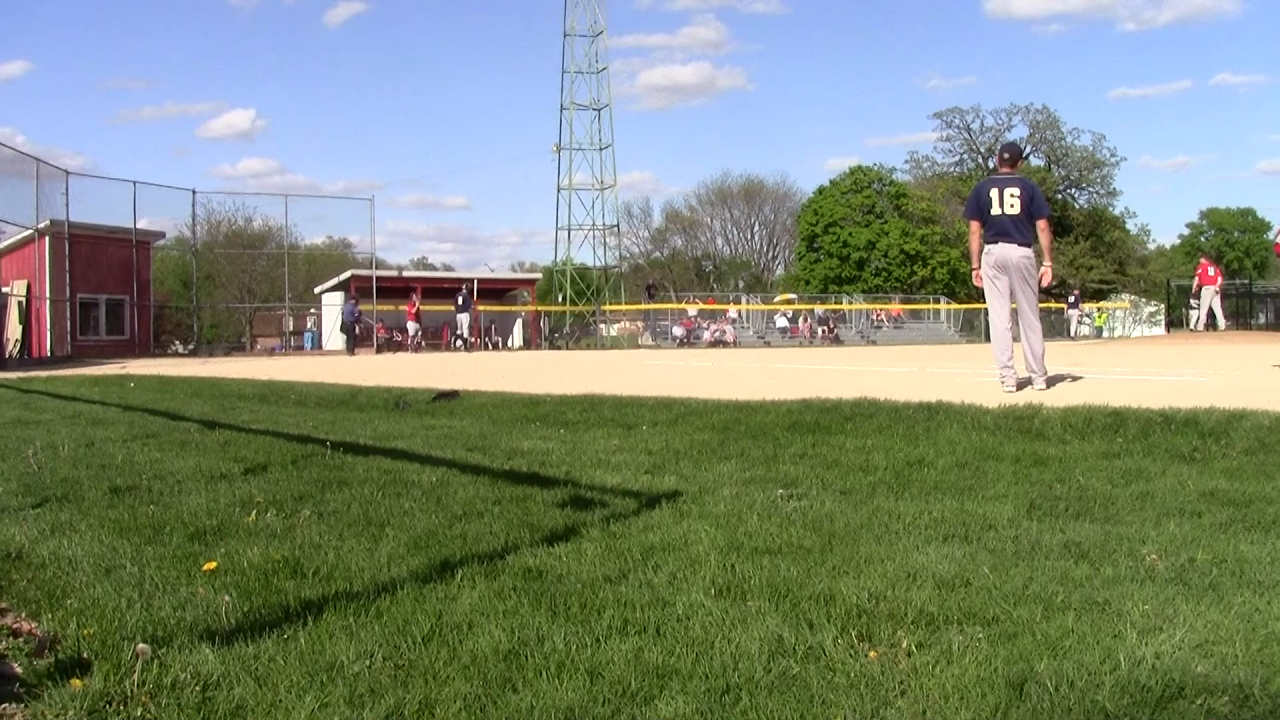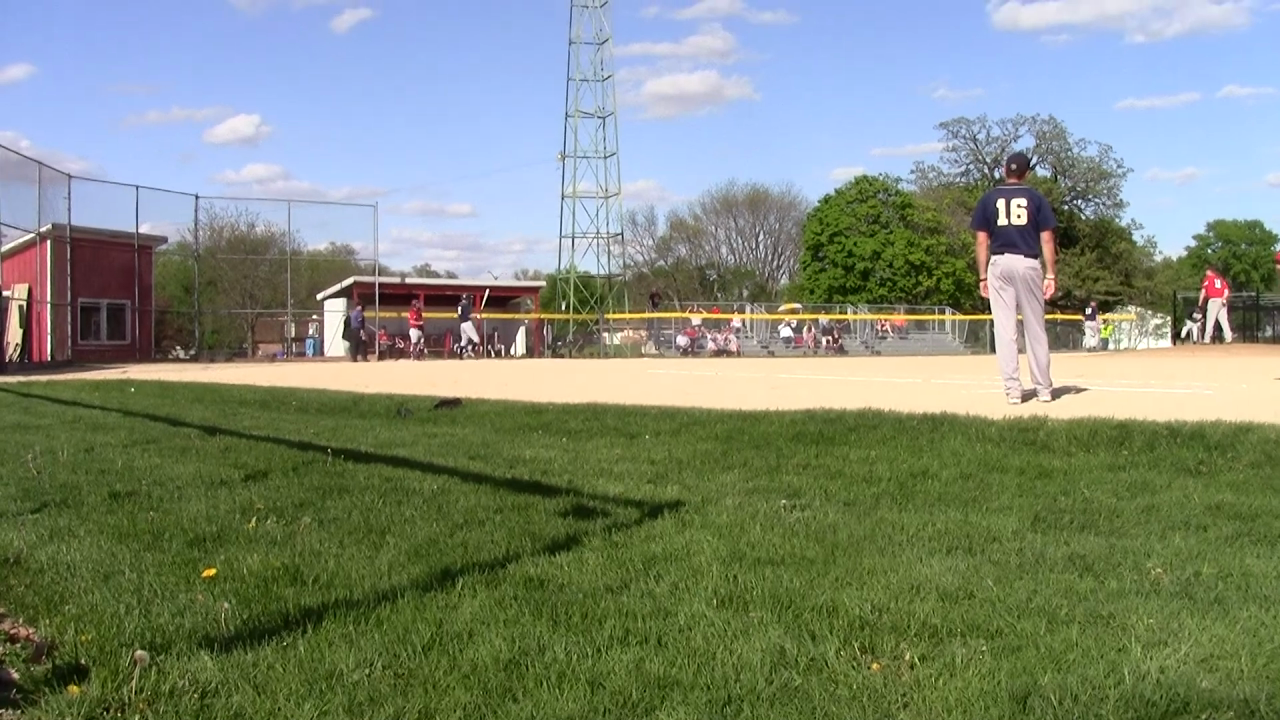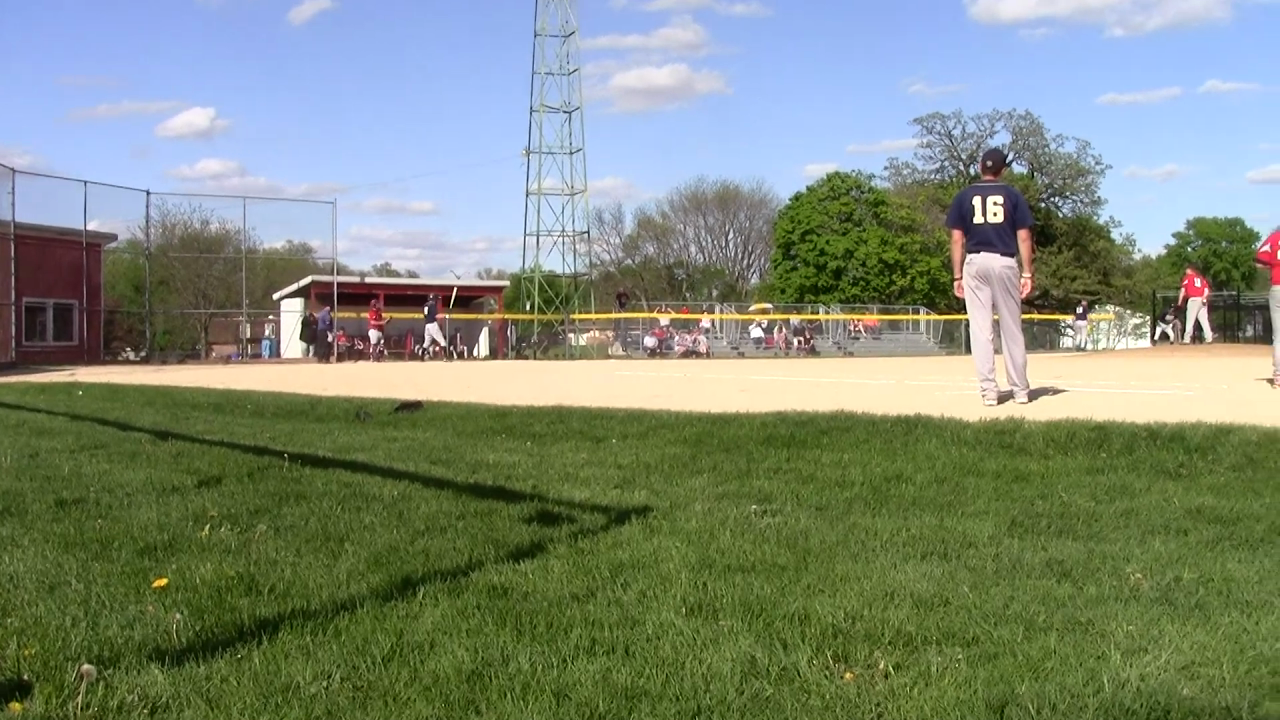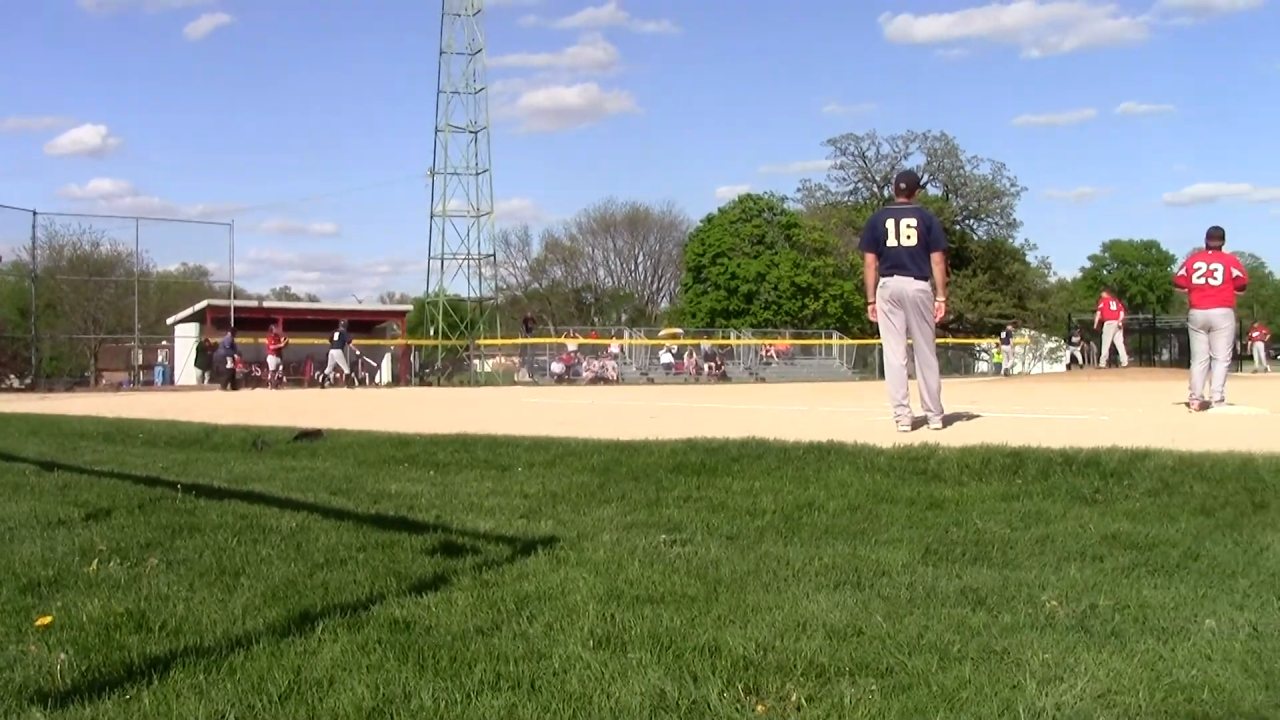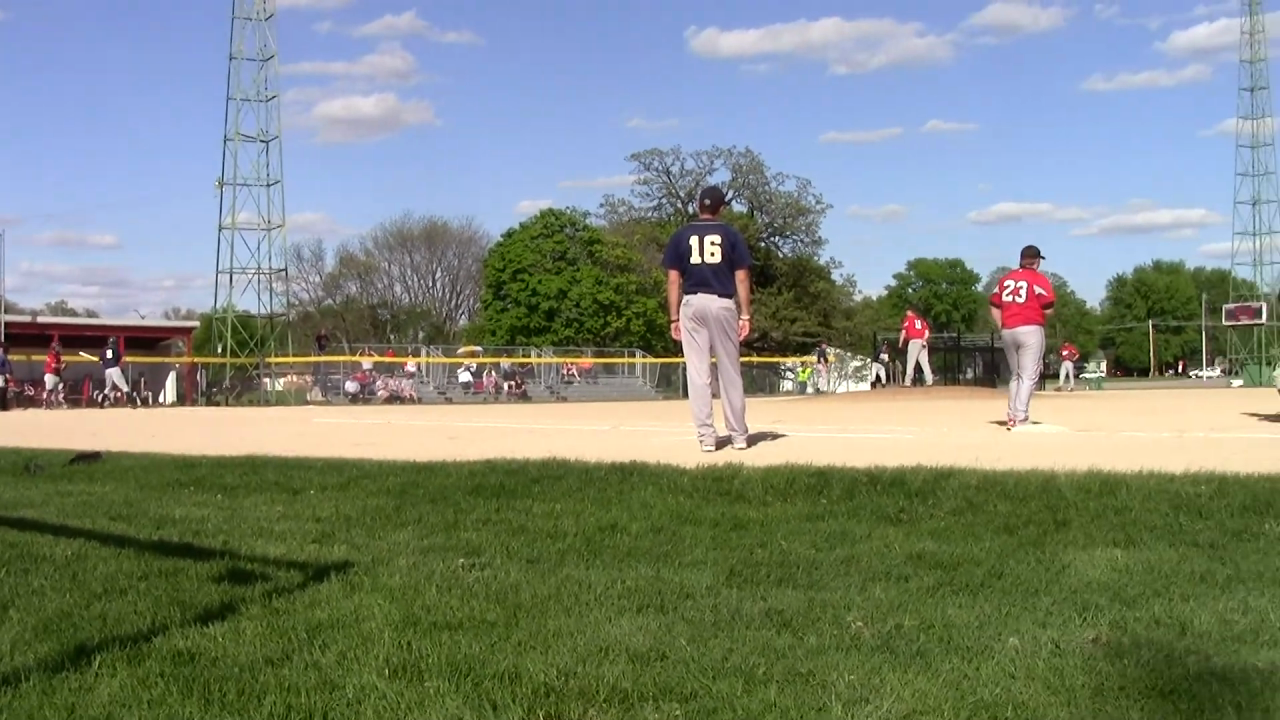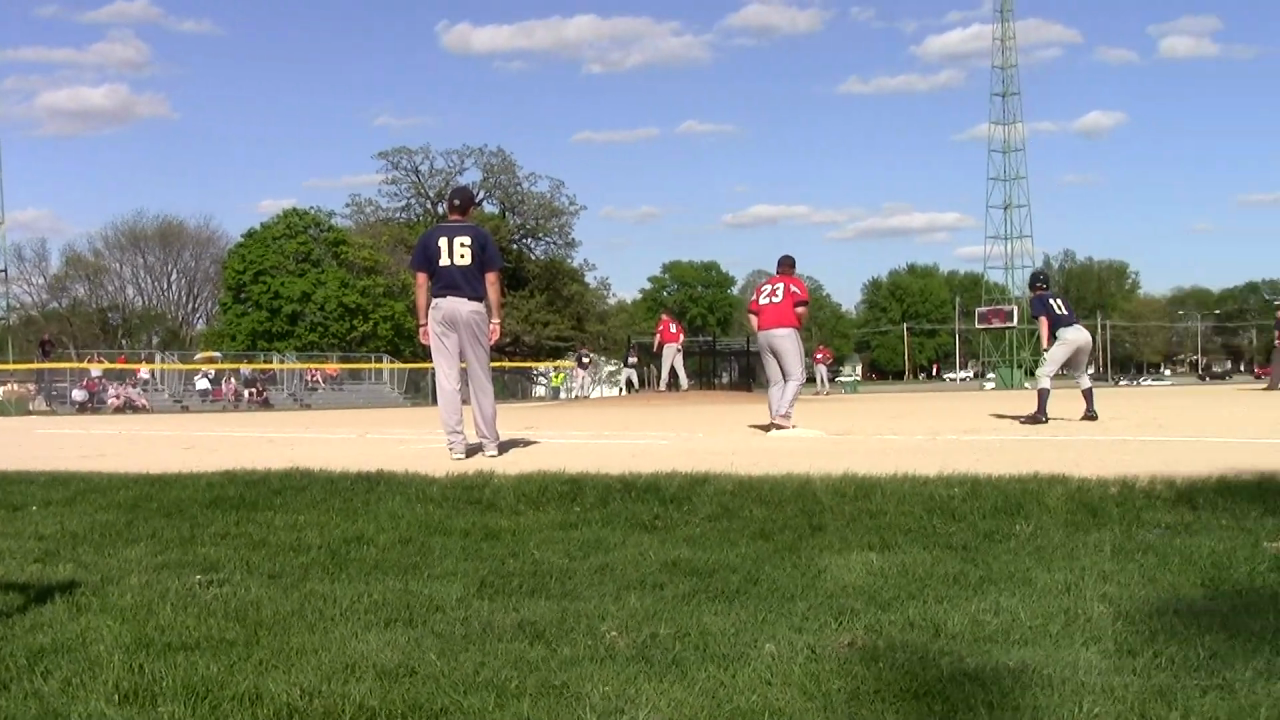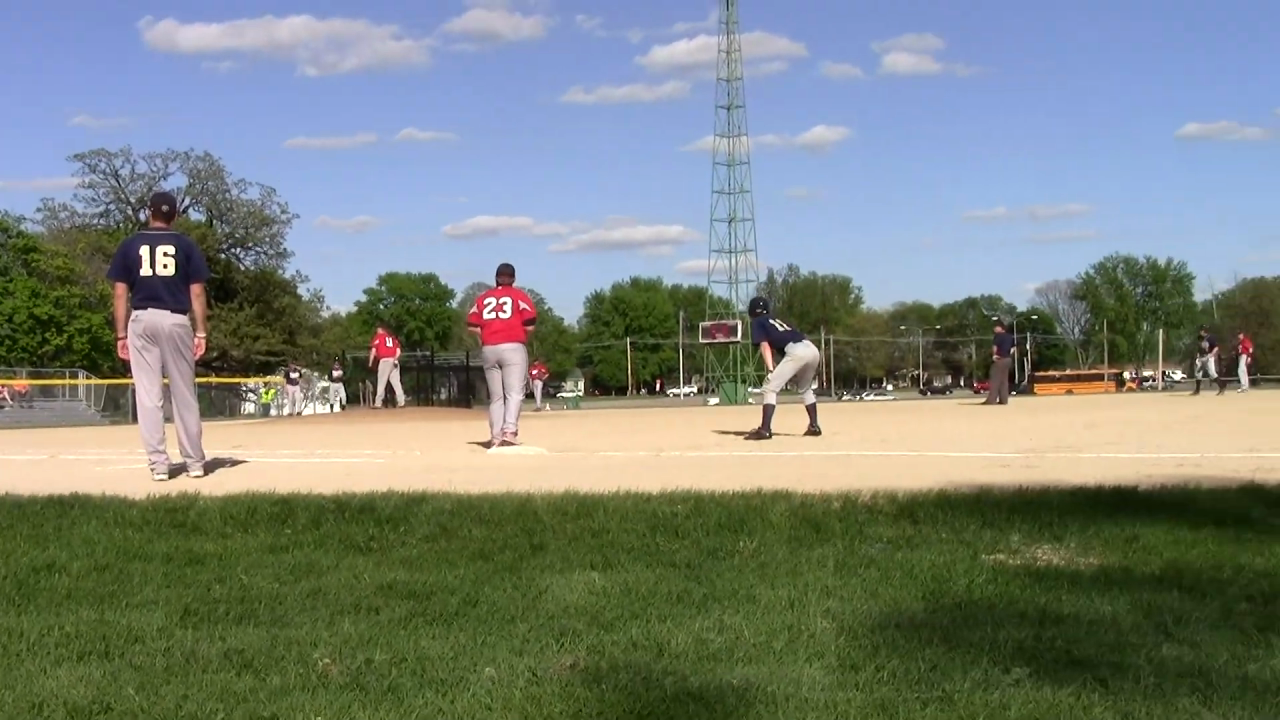
dt=0.5s
person 1, frame 1
left shoulder: (981, 188)
right shoulder: (1029, 187)
left elbow: (974, 230)
right elbow: (1042, 227)
left wrist: (975, 265)
right wrist: (1047, 262)
left hip: (993, 253)
right hip: (1022, 253)
left knee: (999, 318)
right knee: (1029, 317)
left ankle: (1007, 377)
right ankle: (1038, 376)
person 1, frame 2
left shoulder: (989, 198)
right shoulder: (1036, 198)
left elbow: (981, 241)
right elbow: (1047, 239)
left wrist: (983, 276)
right wrist: (1050, 274)
left hip: (999, 265)
right hip: (1029, 265)
left knee: (1005, 329)
right knee: (1035, 328)
left ankle: (1012, 388)
right ankle: (1043, 388)
person 1, frame 3
left shoulder: (964, 196)
right shoulder: (1013, 195)
left elbow: (957, 239)
right elbow: (1024, 237)
left wrist: (957, 275)
right wrist: (1027, 273)
left hip: (975, 263)
right hip: (1005, 264)
left knee: (980, 329)
right knee: (1012, 329)
left ankle: (988, 390)
right ankle: (1020, 389)
person 1, frame 4
left shoulder: (877, 219)
right shoulder: (926, 217)
left elbow: (870, 263)
right elbow: (937, 260)
left wrist: (871, 299)
right wrist: (941, 297)
left hip: (888, 287)
right hip: (919, 287)
left knee: (894, 354)
right knee: (926, 353)
left ankle: (902, 415)
right ankle: (934, 415)
person 1, frame 5
left shoulder: (681, 235)
right shoulder: (731, 234)
left elbow: (673, 280)
right elbow: (741, 278)
left wrist: (674, 317)
right wrist: (745, 314)
left hip: (692, 305)
right hip: (723, 305)
left knee: (698, 372)
right knee: (730, 372)
left ankle: (706, 435)
right ankle: (738, 434)
person 1, frame 6
left shoulder: (429, 237)
right shoulder: (481, 236)
left elbow: (421, 283)
right elbow: (492, 281)
left wrist: (422, 321)
right wrist: (495, 318)
left hip: (440, 308)
right hip: (473, 308)
left knee: (447, 378)
right knee: (480, 377)
left ankle: (456, 443)
right ankle: (489, 441)
person 1, frame 7
left shoulder: (129, 245)
right shoulder: (186, 245)
left elbow: (120, 294)
right elbow: (197, 293)
left wrist: (121, 334)
right wrist: (201, 332)
left hip: (141, 321)
right hip: (176, 321)
left knee: (148, 396)
right knee: (184, 394)
left ankle: (158, 463)
right ankle: (194, 462)
